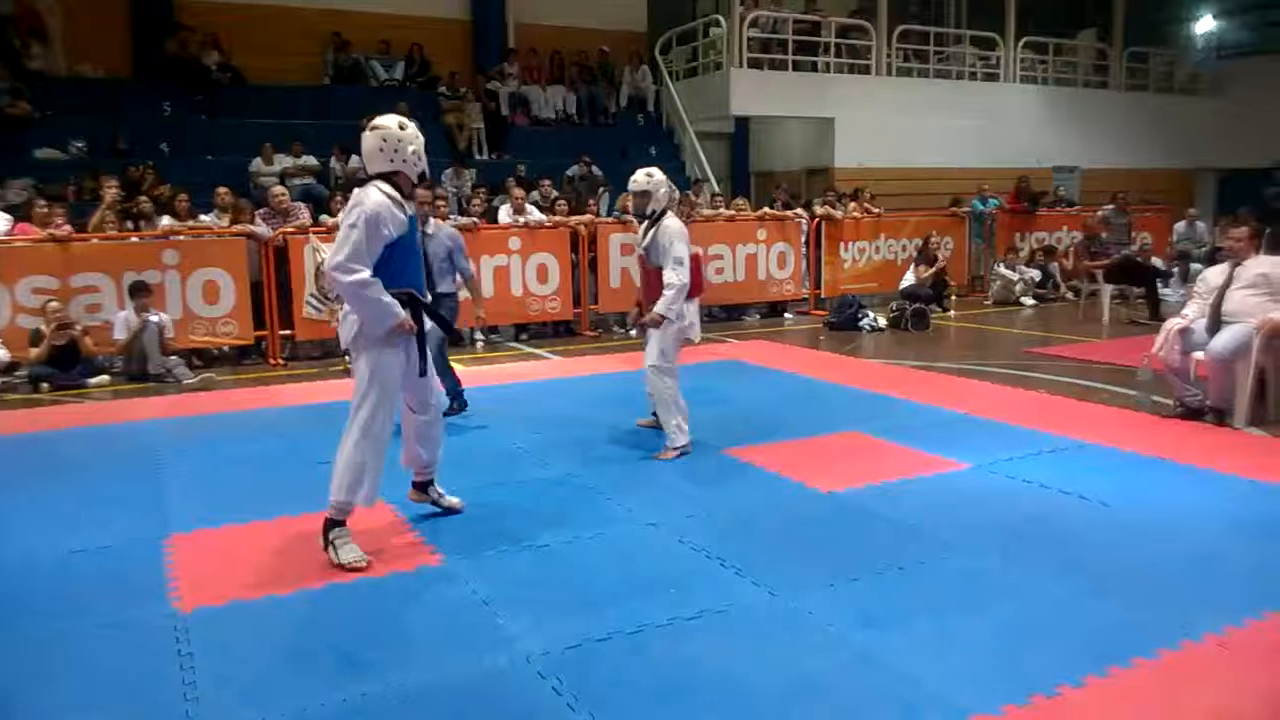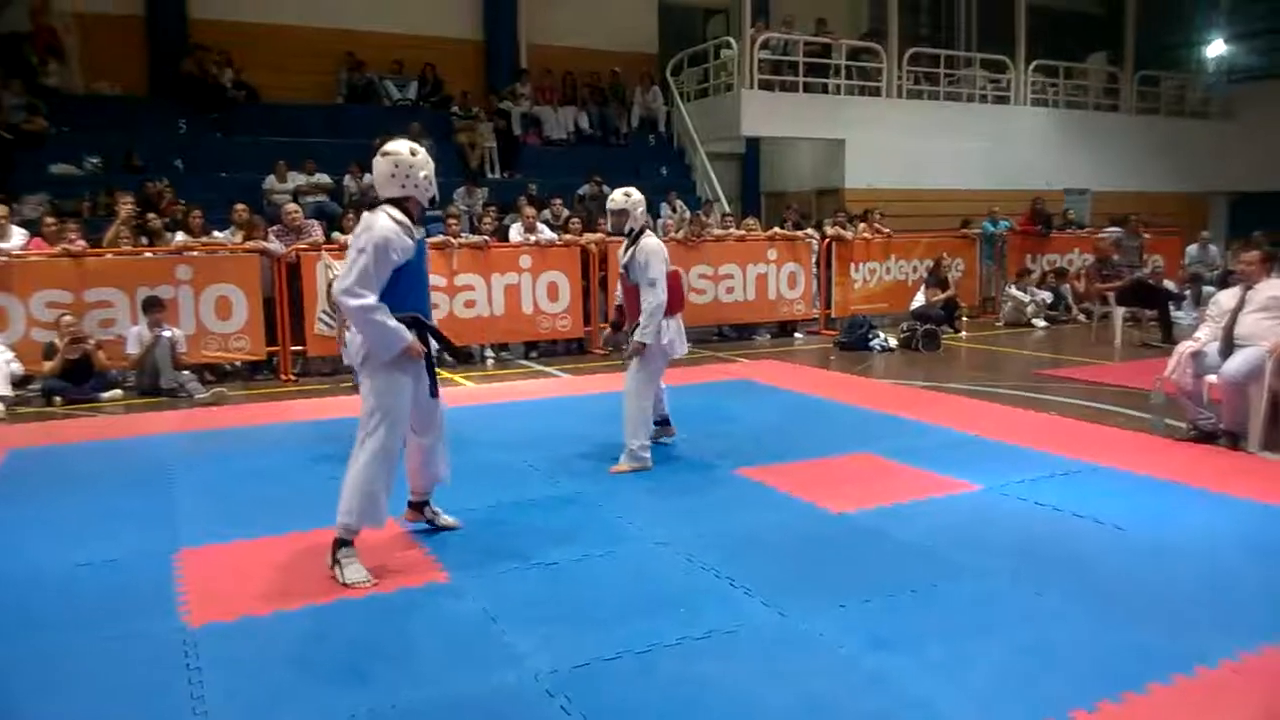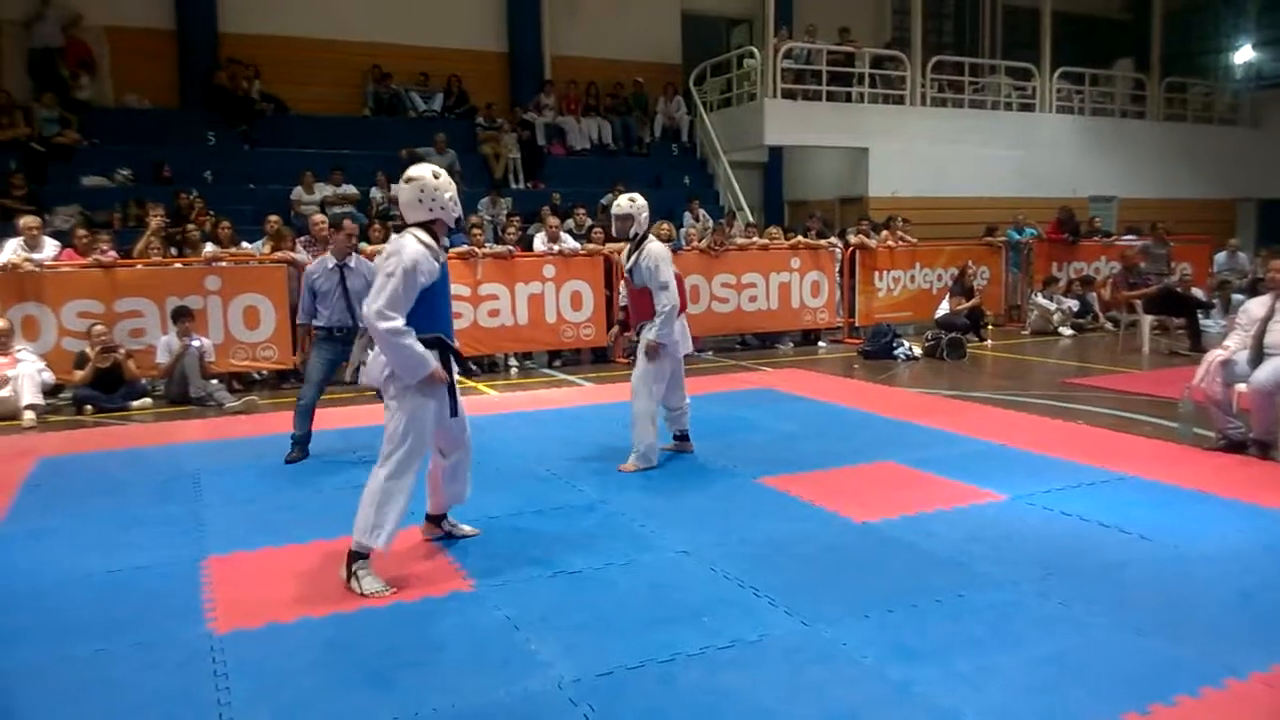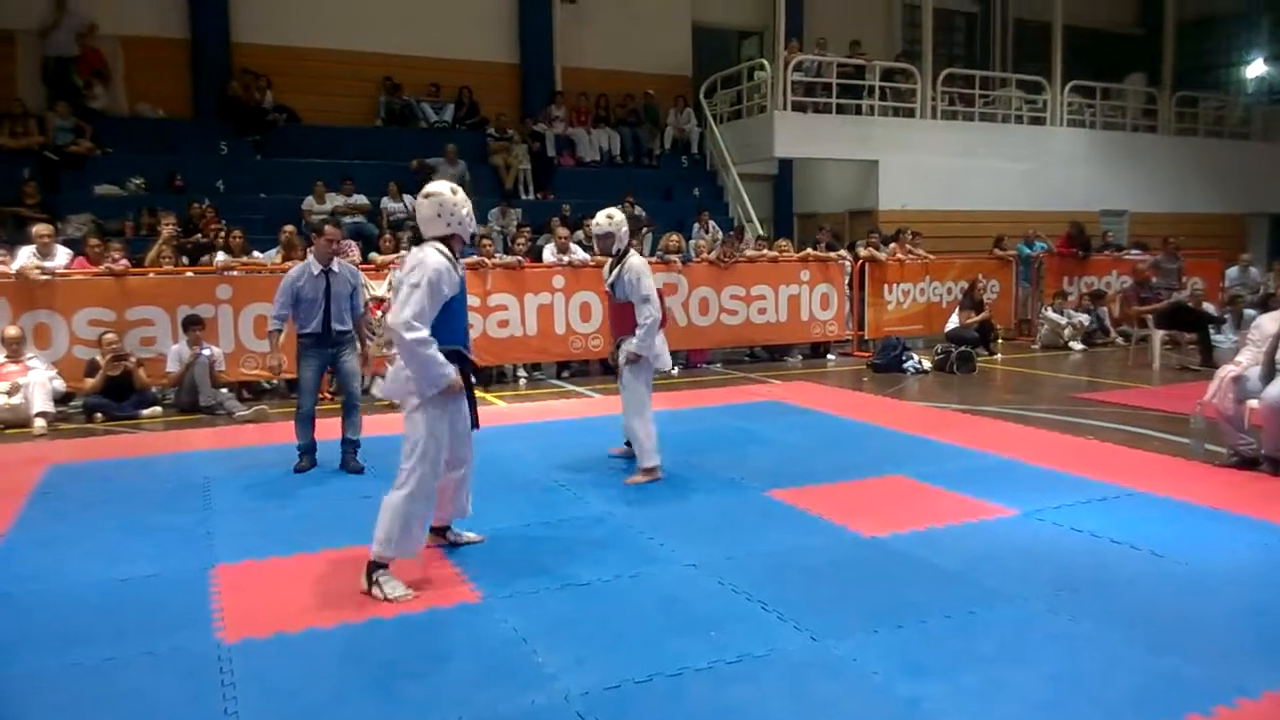
dt=0.4s
person 1, frame 1
left shoulder: (398, 203)
right shoulder: (371, 205)
right elbow: (342, 270)
right wrist: (390, 316)
left hip: (406, 323)
right hip: (380, 330)
left knee: (427, 402)
right knee: (370, 420)
left ankle: (424, 484)
right ankle: (335, 525)
person 1, frame 2
left shoulder: (406, 228)
right shoulder: (381, 230)
right elbow: (349, 294)
right wrist: (399, 341)
left hip: (410, 345)
right hip: (386, 351)
left knee: (428, 424)
right knee: (379, 442)
left ankle: (420, 504)
right ankle: (344, 546)
person 1, frame 3
left shoulder: (429, 249)
right shoulder: (410, 253)
right elbow: (379, 317)
right wrist: (422, 365)
left hip: (433, 368)
right hip: (412, 374)
left knee: (455, 441)
right knee: (400, 459)
left ankle: (438, 518)
right ankle: (358, 559)
person 1, frame 4
left shoulder: (443, 262)
right shoulder: (432, 265)
right elbow: (404, 327)
left wrist: (451, 373)
right wrist: (442, 376)
left hip: (446, 379)
right hip: (431, 384)
left knee: (458, 456)
right knee: (420, 471)
left ankle: (441, 528)
right ankle: (378, 567)
person 2, frame 1
left shoulder: (671, 228)
right shoulder: (649, 226)
left elbow: (680, 278)
left wrist: (662, 312)
right wrist: (641, 306)
left hip: (673, 310)
right hip: (659, 308)
left knee: (658, 368)
right knee: (657, 366)
left ankle: (678, 440)
right ankle: (661, 415)
person 2, frame 2
left shoulder: (649, 248)
right shoulder: (628, 245)
left elbow: (655, 299)
left wrist: (642, 338)
right wrist: (616, 324)
left hip: (655, 328)
right hip: (645, 326)
left knee: (637, 389)
right knee: (648, 382)
left ankle: (637, 456)
right ankle: (663, 424)
person 2, frame 3
left shoulder: (654, 252)
right shoulder: (631, 251)
left elbow: (669, 300)
left wrist: (656, 337)
right wrist: (621, 324)
left hip: (660, 331)
right hip: (653, 329)
left knee: (643, 390)
right knee: (671, 388)
left ankle: (643, 456)
right ankle: (682, 439)
person 2, frame 4
left shoulder: (635, 266)
right shoulder: (612, 266)
left elbow: (651, 312)
left wrist: (638, 348)
right wrist: (617, 344)
left hip: (639, 344)
right hip: (627, 342)
left knee: (636, 404)
right knee: (633, 400)
left ankle: (650, 466)
right ankle: (633, 445)
person 3, frame 1
left shoulder: (449, 235)
left elbow: (467, 272)
left wrist: (478, 305)
left hip: (444, 302)
left knee: (430, 353)
right knee: (436, 355)
right ankle: (457, 397)
person 3, frame 2
left shoulder: (404, 252)
right shoulder: (363, 254)
left elbow: (419, 291)
right elbow: (350, 294)
left wrist: (426, 324)
right wrist: (343, 327)
left hip: (400, 320)
right hip: (371, 321)
right knee: (363, 375)
person 3, frame 3
left shoulder: (368, 270)
right shoulder: (313, 271)
right elbow: (304, 314)
right wrist: (302, 351)
left hip: (360, 338)
right hip: (326, 339)
right knee: (307, 396)
right ankle: (299, 445)
person 3, frame 4
left shoulder: (350, 274)
right shoulder: (296, 277)
left elbow: (358, 312)
right elbow: (278, 317)
left wrist: (364, 344)
right wrist: (274, 353)
left hip: (344, 342)
right hip: (312, 345)
left knee: (353, 398)
right knee: (306, 404)
left ankle: (349, 454)
right ankle: (307, 454)
person 4, frame 1
right shoulder: (1212, 272)
right elbow: (1198, 302)
right wrist: (1184, 318)
left hip: (1246, 325)
right hip: (1210, 324)
left knee: (1217, 351)
right knee: (1170, 342)
left ankle: (1218, 407)
right ankle: (1192, 402)
person 4, frame 2
right shoulder: (1223, 296)
right elbow: (1210, 325)
right wrist: (1197, 341)
left hip: (1259, 349)
right hip: (1223, 347)
left knee: (1230, 375)
right knee: (1185, 365)
left ankle: (1232, 431)
right ankle: (1206, 426)
person 4, frame 3
right shoulder: (1253, 304)
right elbow: (1240, 334)
right wrist: (1226, 349)
right hip: (1252, 356)
left knee: (1260, 383)
right knee: (1212, 375)
left ankle: (1263, 440)
right ankle: (1235, 435)
person 4, frame 4
right shoulder: (1265, 320)
right elbow: (1252, 349)
right wrist: (1237, 365)
right hip: (1265, 371)
right knee: (1223, 390)
right ankle: (1245, 452)
